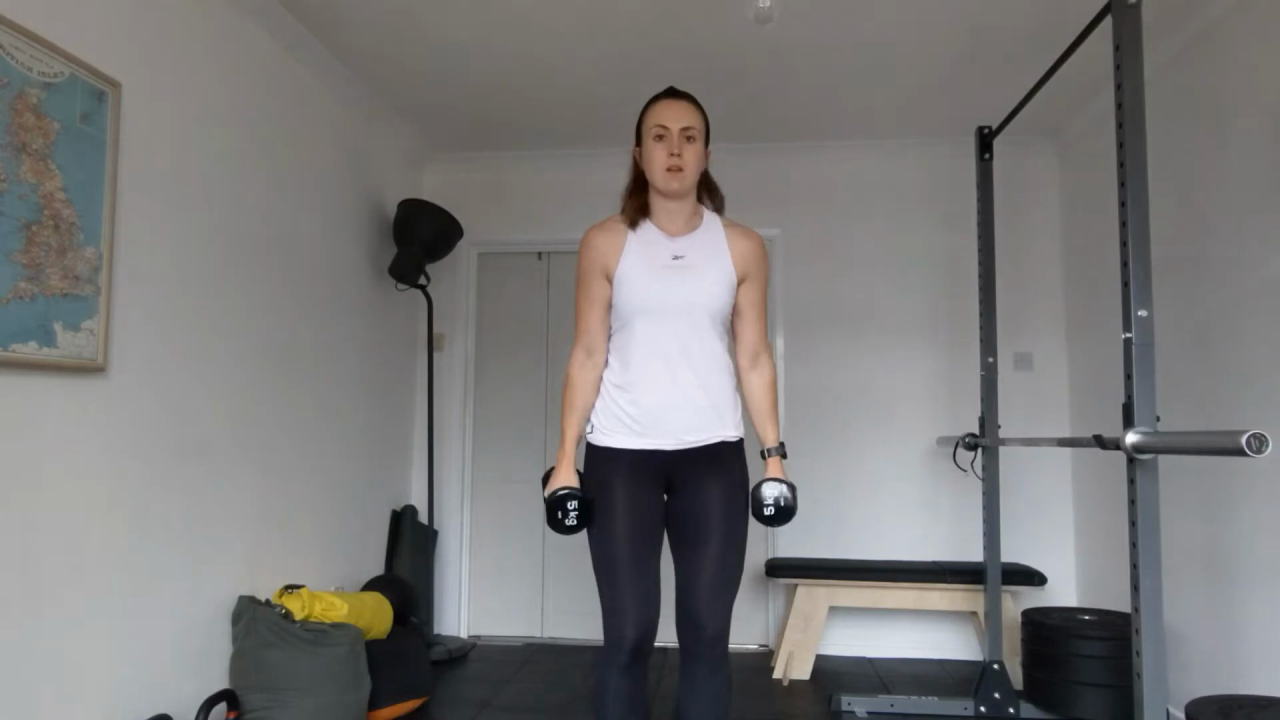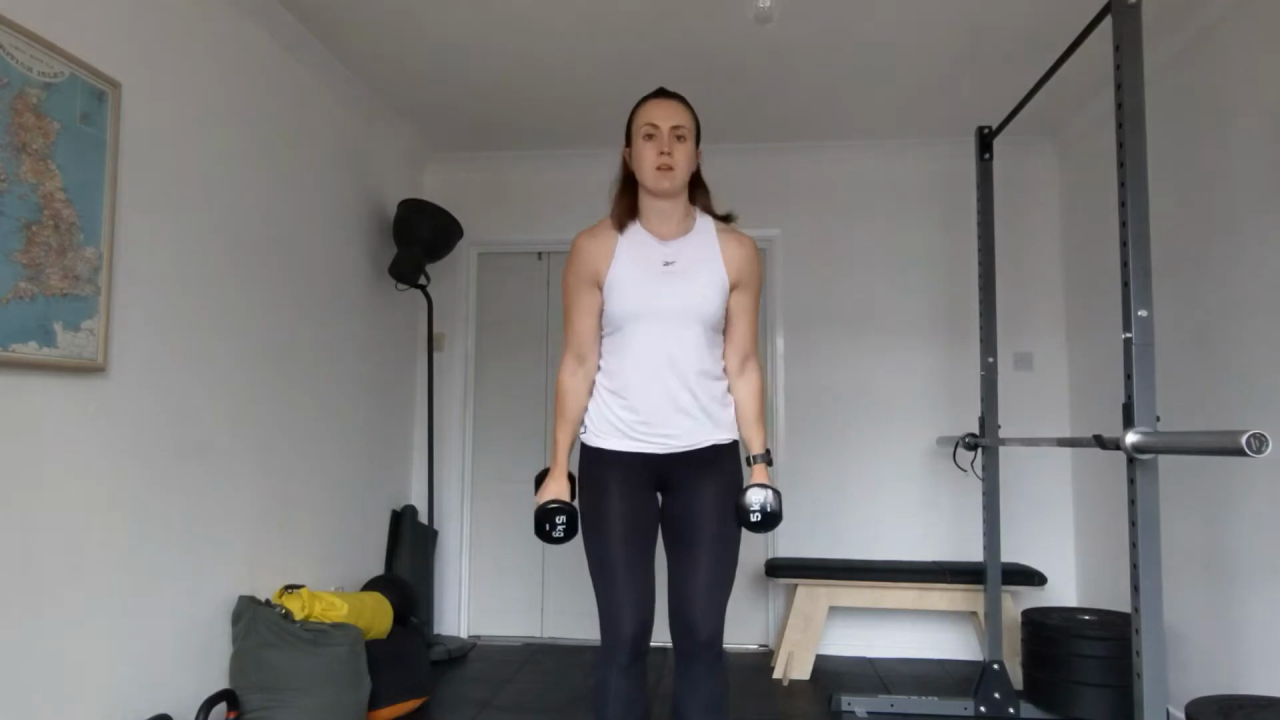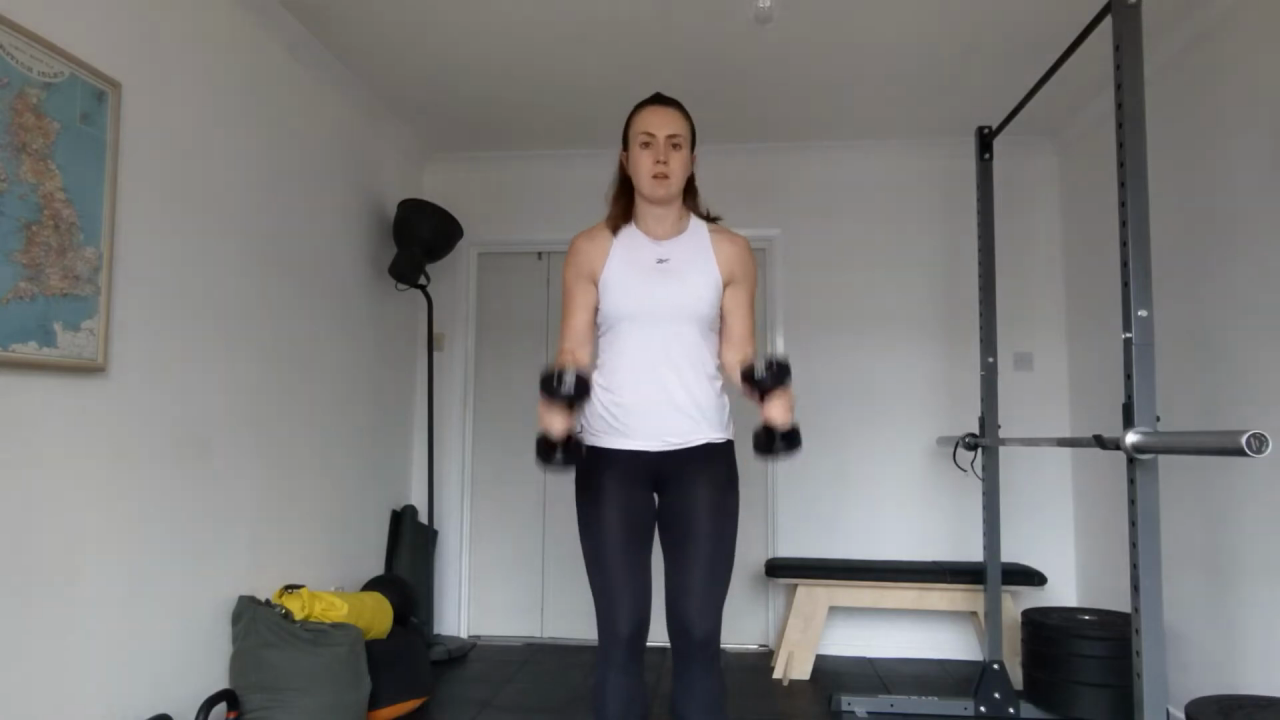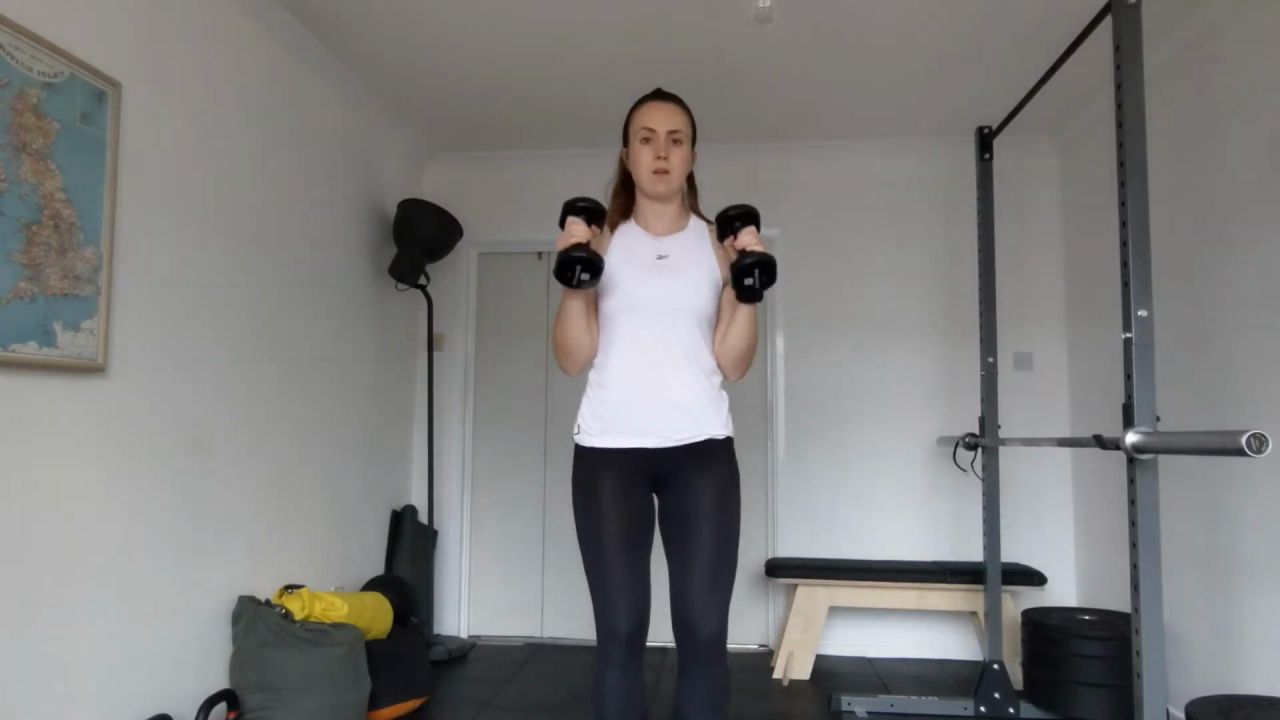
dt=0.3s
person 1, frame 1
left shoulder: (741, 246)
right shoulder: (605, 243)
left elbow: (753, 358)
right elbow: (586, 355)
left wrist: (774, 452)
right wrist: (565, 457)
left hip: (713, 456)
right hip: (621, 454)
left knee: (706, 633)
right knee: (628, 633)
person 1, frame 2
left shoulder: (734, 251)
right shoulder: (595, 249)
left elbow: (742, 365)
right elbow: (577, 363)
left wrist: (759, 460)
right wrist: (559, 464)
left hip: (707, 459)
right hip: (615, 458)
left knee: (700, 634)
right knee: (623, 635)
person 1, frame 3
left shoulder: (728, 250)
right shoulder: (592, 249)
left elbow: (736, 353)
right elbow: (575, 351)
left wrist: (764, 392)
right wrist: (561, 399)
left hip: (702, 455)
right hip: (613, 454)
left knee: (698, 632)
right knee: (621, 632)
person 1, frame 4
left shoulder: (722, 246)
right shoulder: (595, 241)
left elbow: (732, 363)
right elbow: (573, 358)
right wrist: (574, 278)
left hip: (701, 451)
right hip: (608, 452)
left knee: (703, 631)
right knee: (620, 633)
